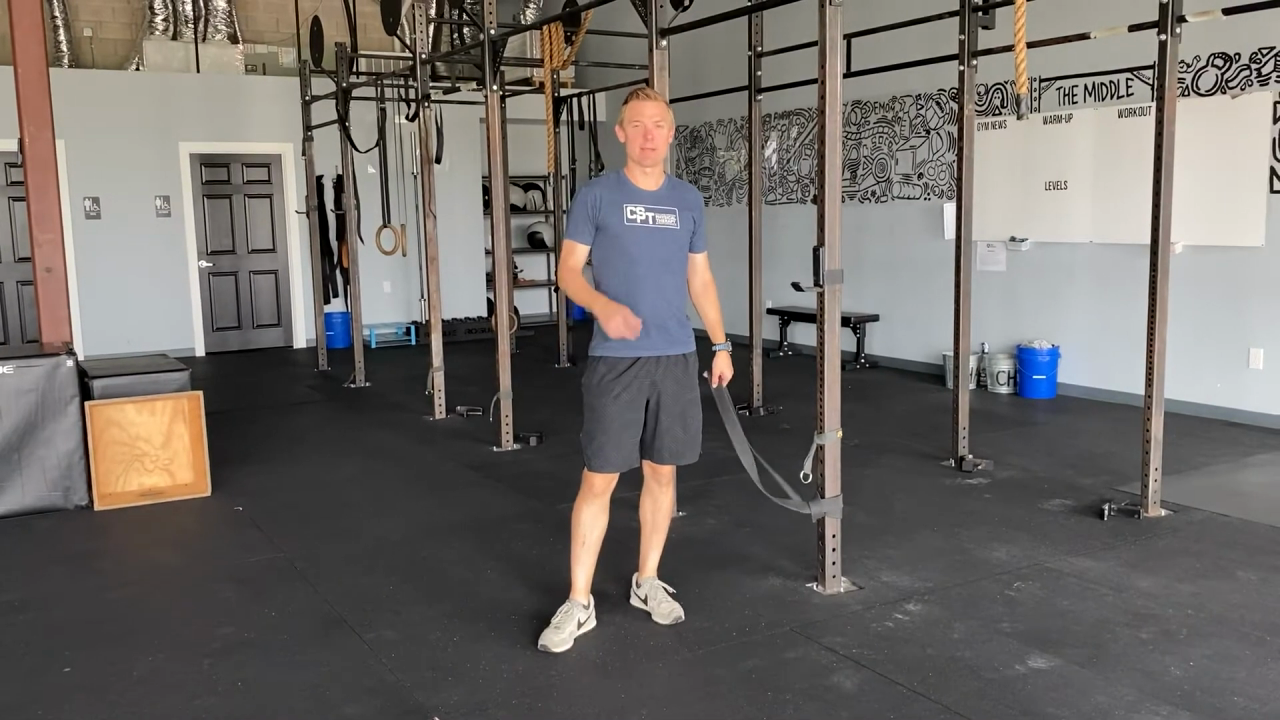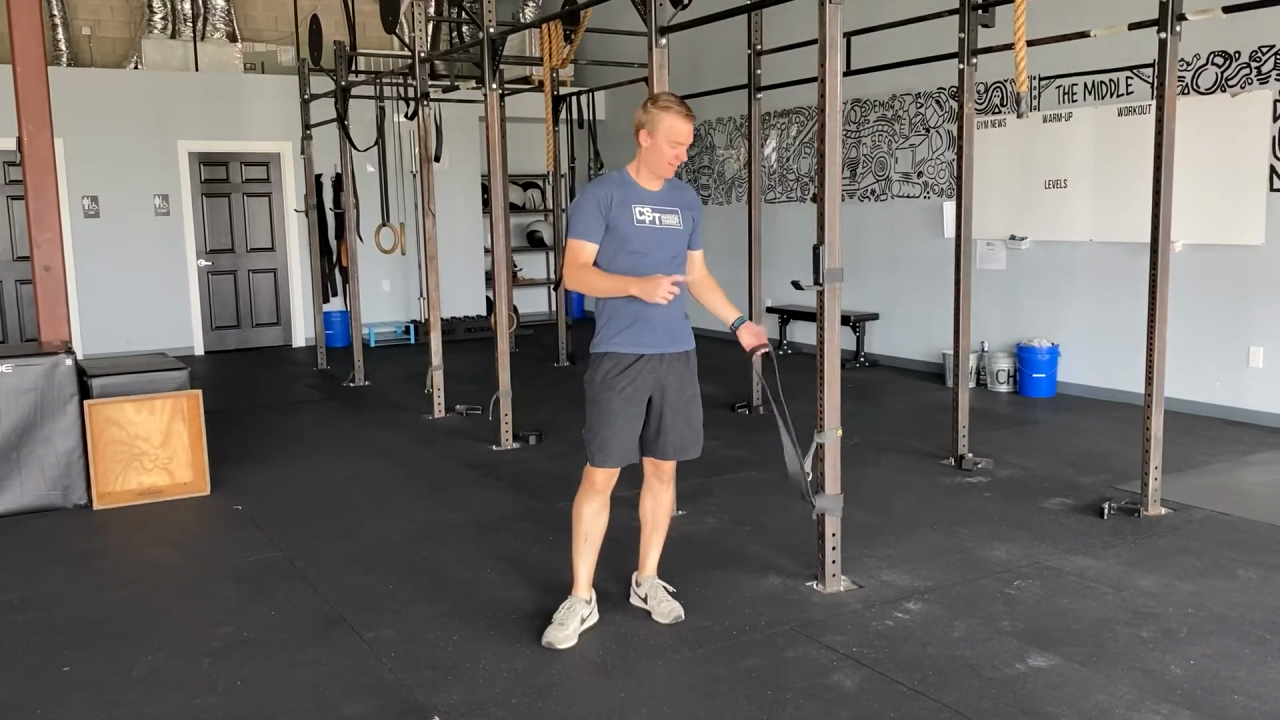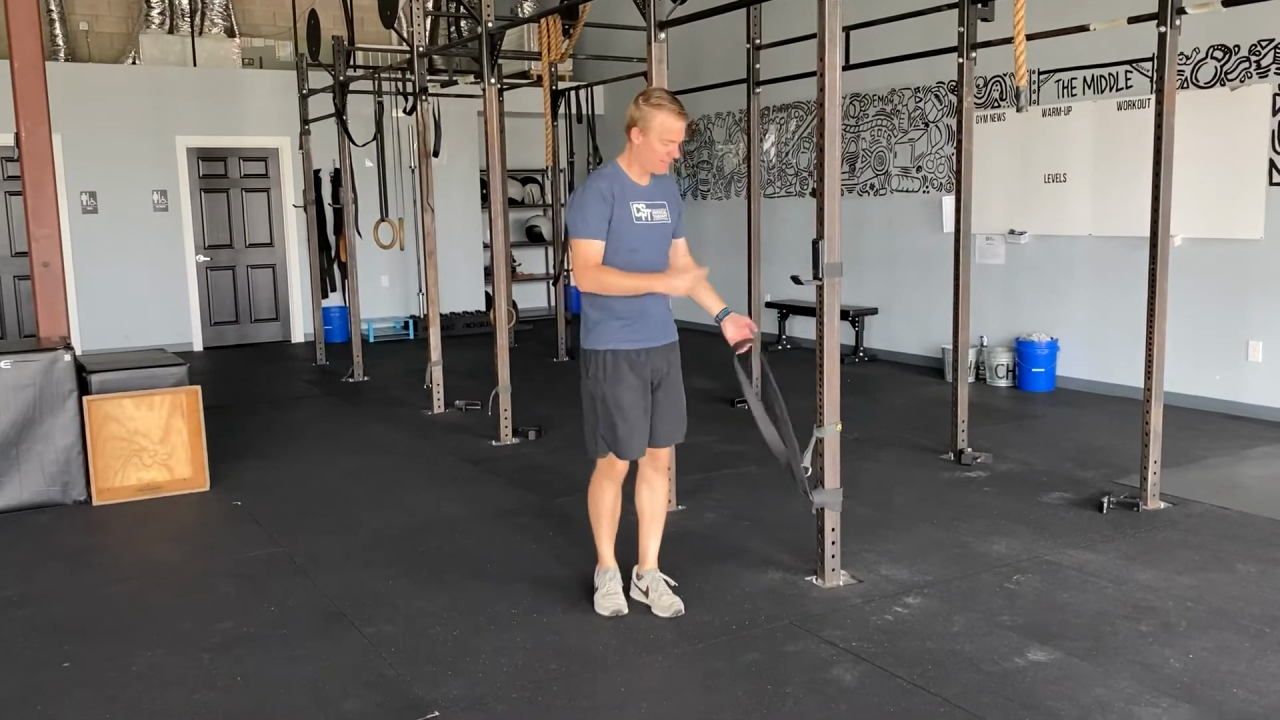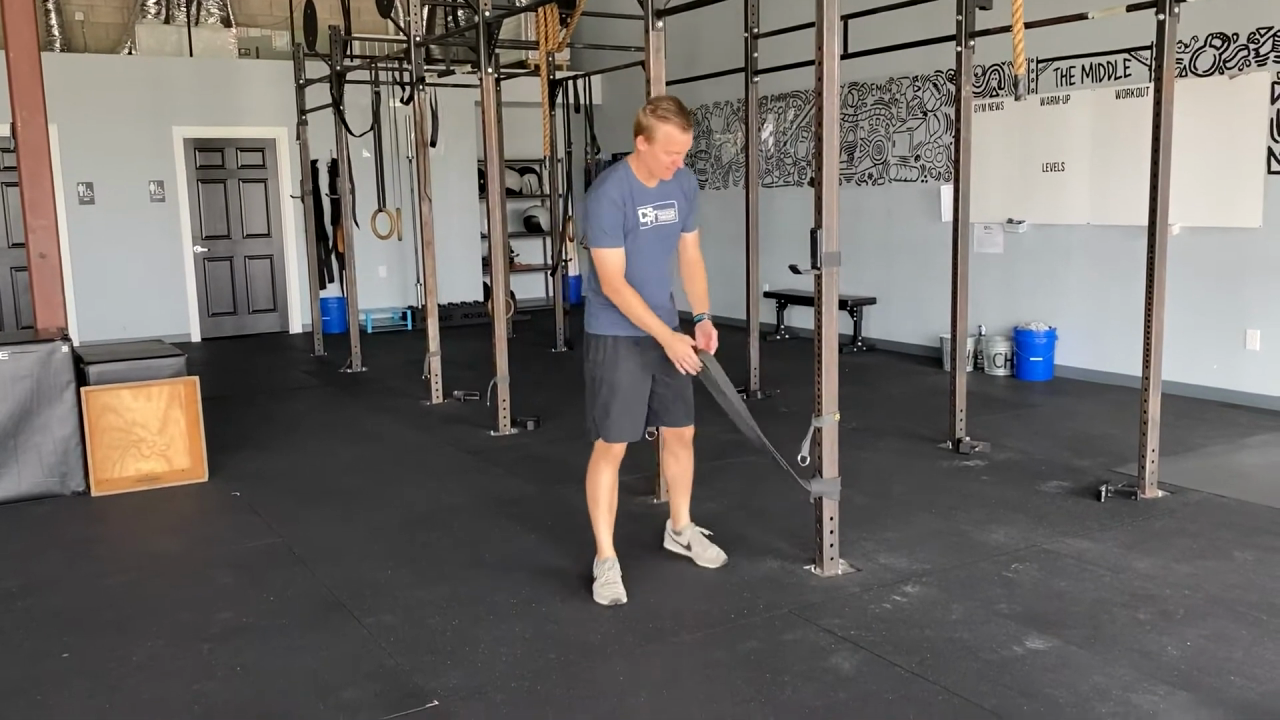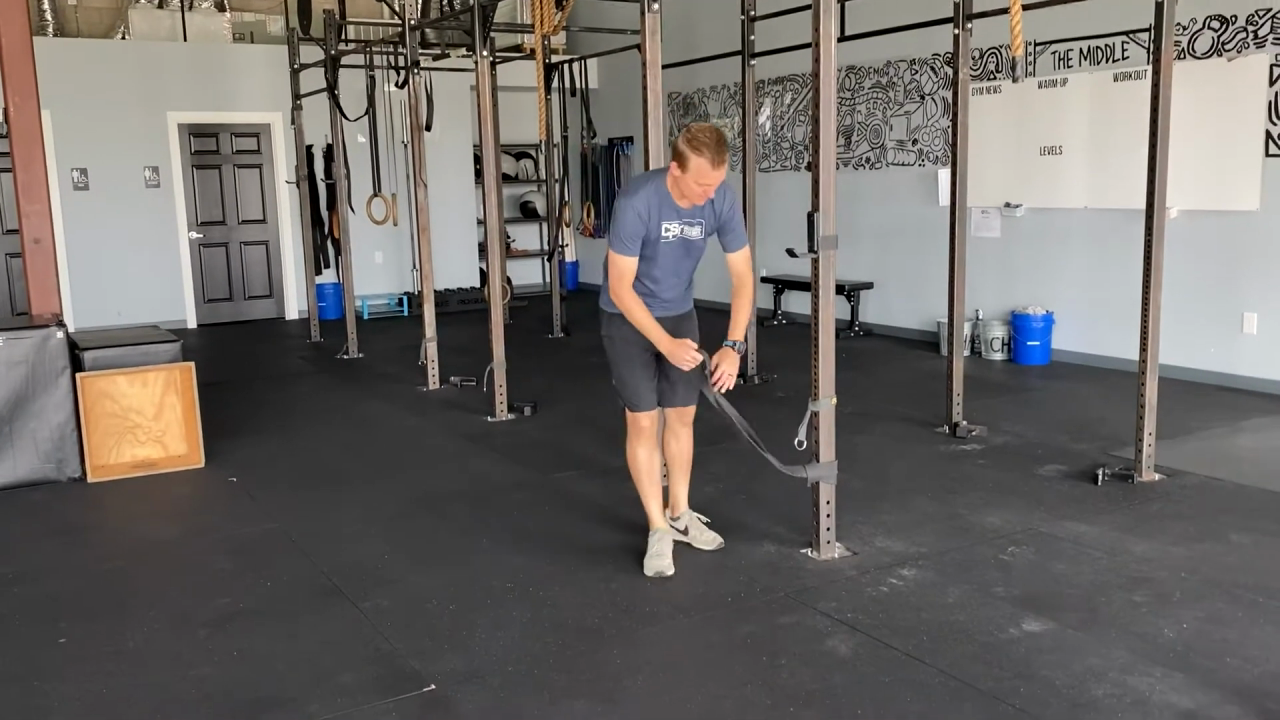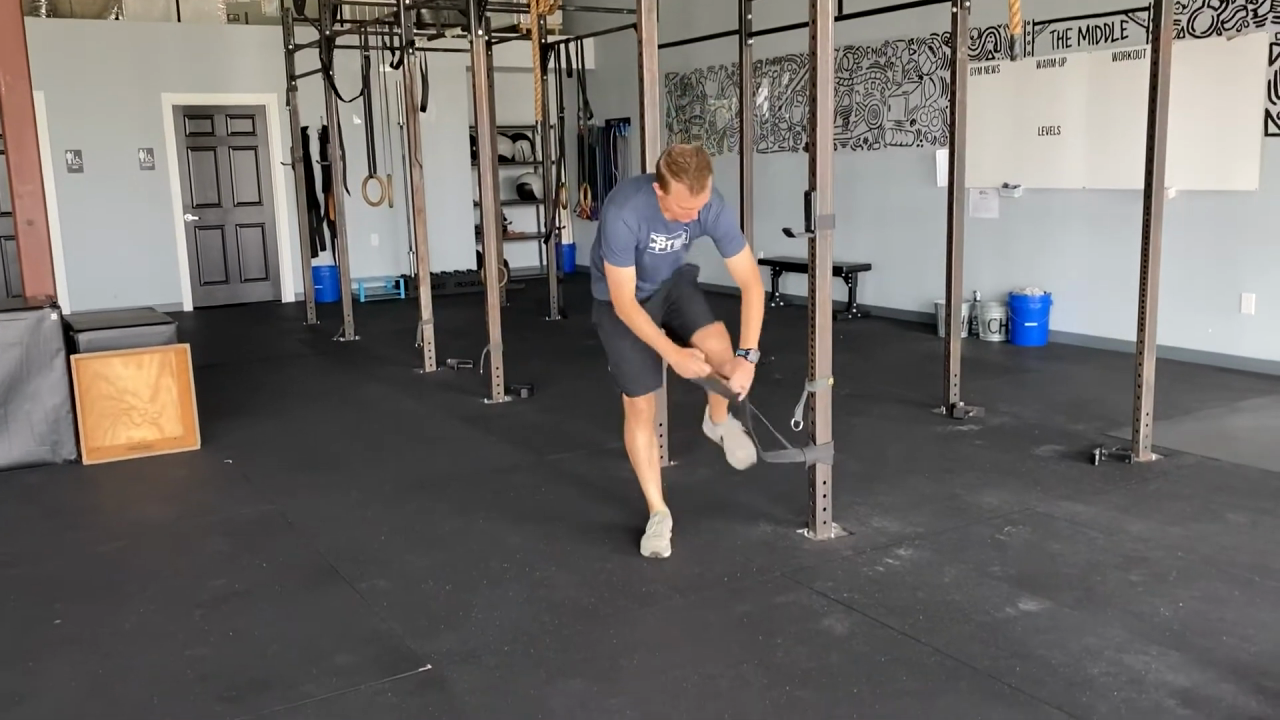
dt=0.4s
person 1, frame 1
left shoulder: (688, 199)
right shoulder: (595, 195)
left elbow: (700, 278)
right elbow: (569, 270)
left wrist: (720, 344)
right wrist: (601, 306)
left hip: (677, 357)
right hip: (616, 360)
left knee: (662, 473)
right knee: (599, 479)
left ankle: (647, 581)
right ankle: (579, 602)
person 1, frame 2
left shoulder: (686, 199)
right shoulder: (601, 194)
right elbow: (575, 272)
left wrist: (739, 322)
right wrist: (637, 285)
left hip: (677, 354)
right hip: (618, 355)
left knee: (662, 469)
right knee: (600, 474)
left ankle: (647, 579)
right ankle: (581, 597)
person 1, frame 3
left shoulder: (668, 190)
right shoulder: (598, 191)
right elbow: (587, 275)
left wrist: (723, 314)
right wrist: (660, 282)
left hip: (662, 345)
right hip: (612, 351)
left knee: (658, 459)
right knee: (616, 462)
left ankle: (647, 572)
right ankle: (607, 569)
person 1, frame 4
left shoulder: (684, 184)
right shoulder: (608, 194)
right elbow: (614, 284)
left wrist: (702, 318)
right wrist: (668, 337)
left hip: (666, 333)
right hip: (617, 338)
left knee: (680, 434)
right knee: (611, 447)
left ankle: (680, 528)
right ankle: (606, 560)
person 1, frame 5
left shoulder: (723, 200)
right shoulder: (636, 203)
left elbow: (742, 274)
right elbow: (621, 287)
left wrist: (733, 344)
right wrist: (665, 344)
left hip: (679, 312)
right hip: (628, 316)
left knee: (682, 416)
right knee: (643, 421)
left ankle: (679, 513)
right ankle: (657, 530)
person 1, frame 6
left shoulder: (711, 206)
right shoulder: (623, 212)
left elbow: (751, 283)
right elbow: (624, 300)
left wrist: (747, 354)
right wrist: (674, 354)
left hip: (672, 281)
right hip: (620, 299)
left knee: (718, 348)
right knee: (640, 403)
left ankle: (719, 420)
right ankle: (658, 513)
